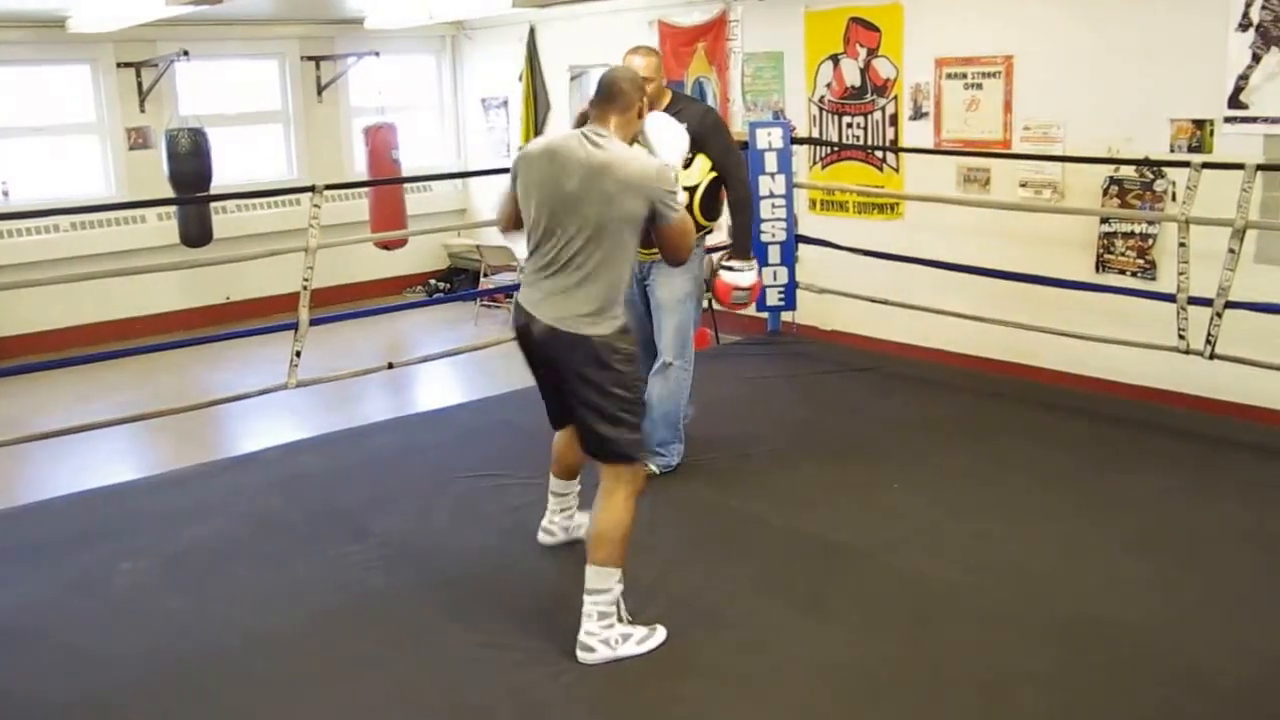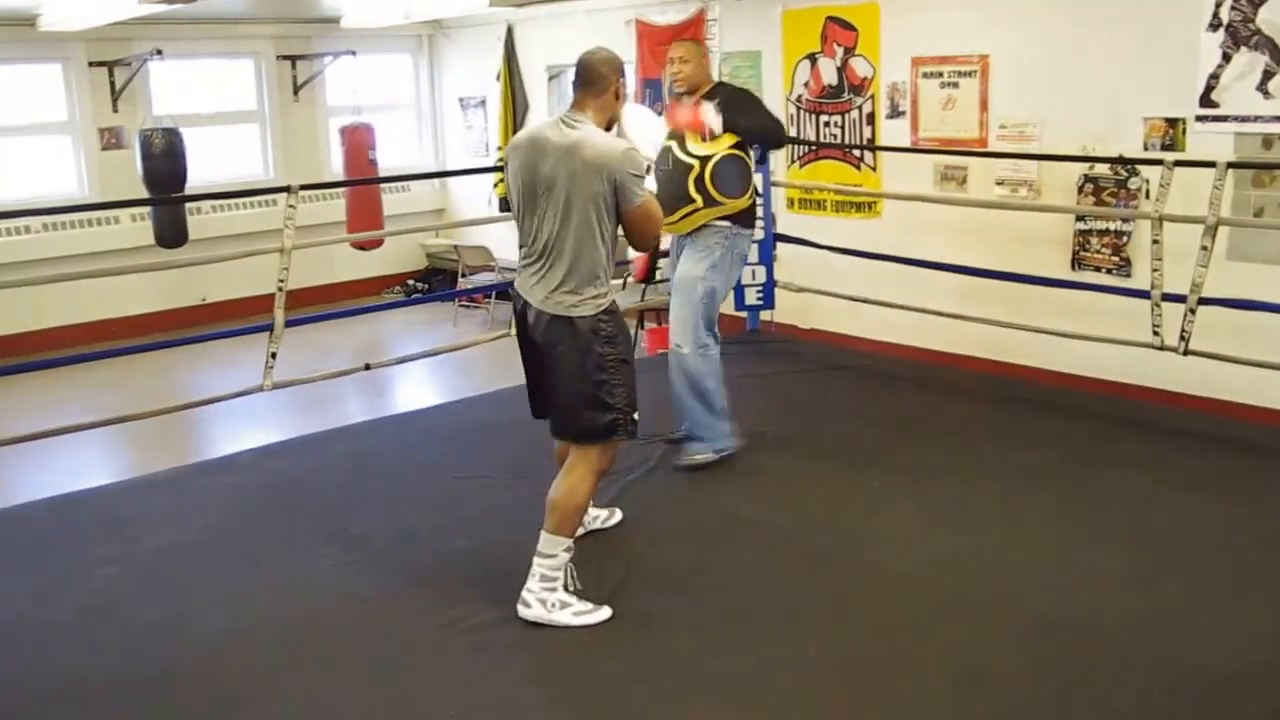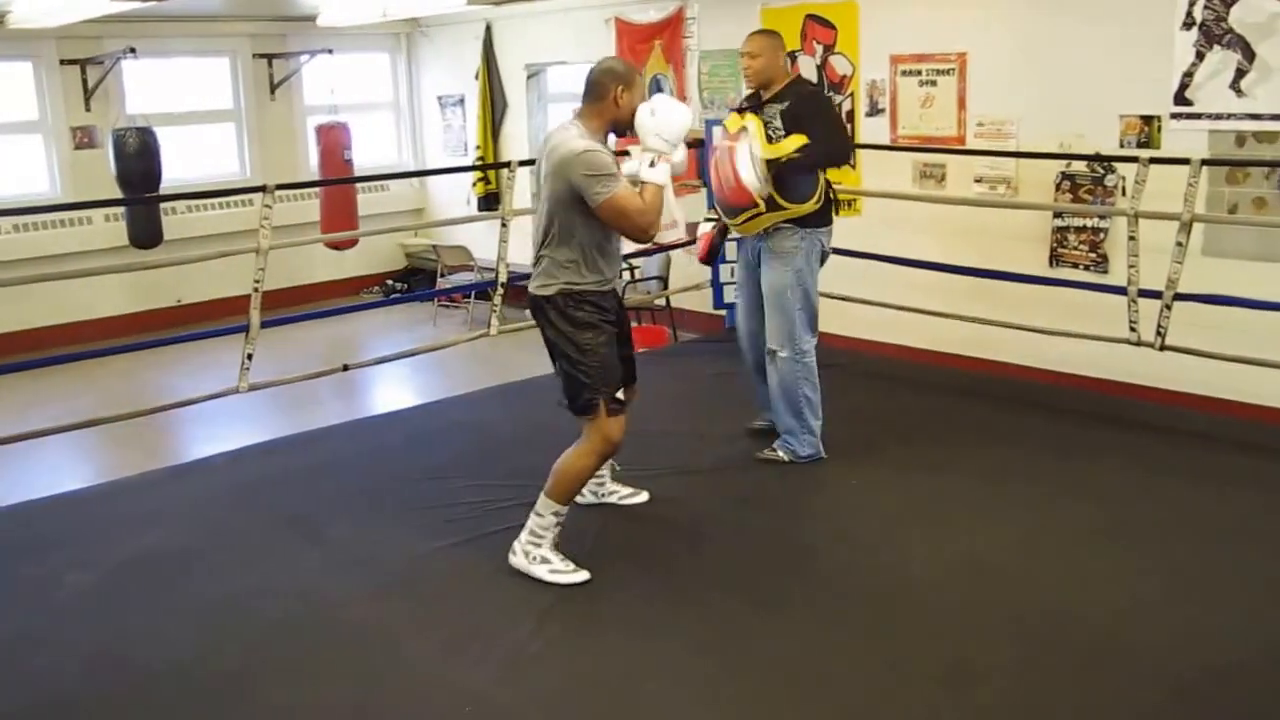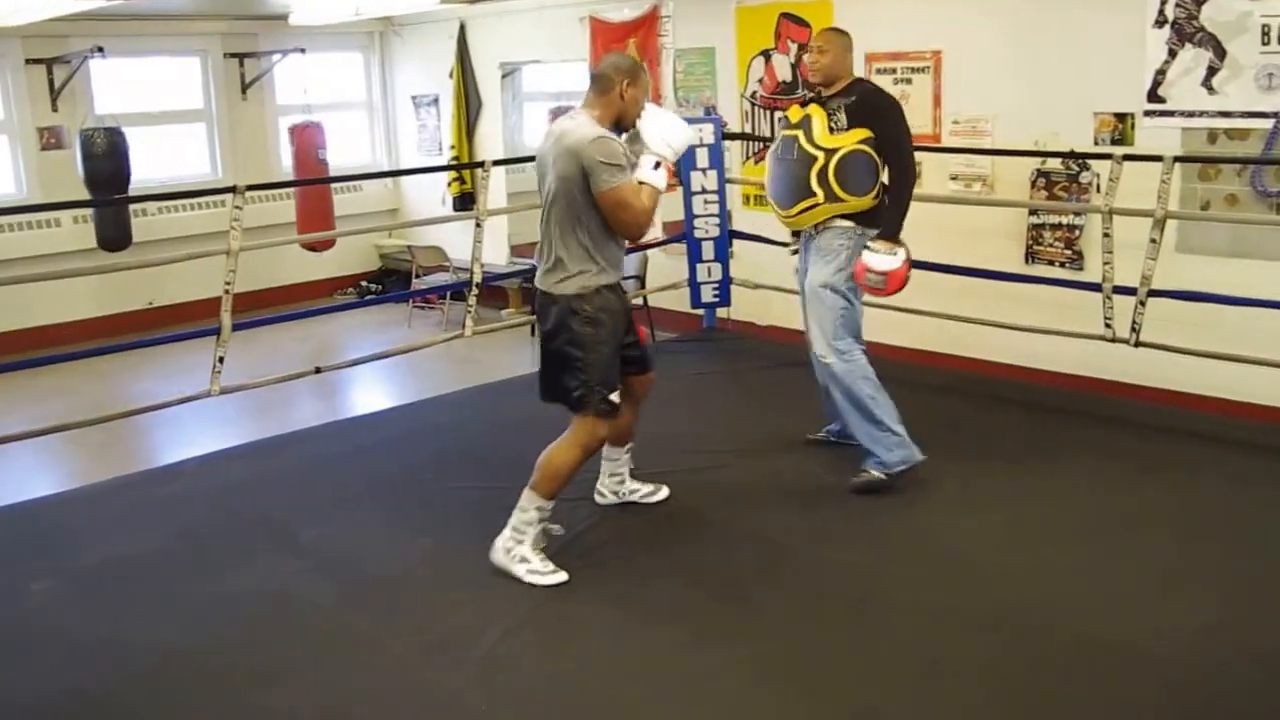
dt=0.7s
person 1, frame 1
left shoulder: (542, 154)
right shoulder: (648, 174)
left elbow: (509, 222)
right elbow: (681, 251)
left hip: (533, 319)
right hip: (589, 335)
left knee: (578, 417)
right knee: (624, 474)
left ankle: (560, 517)
right ankle: (601, 626)
person 1, frame 2
left shoulder: (524, 143)
right shoulder: (618, 155)
right elbow: (647, 237)
right wrist: (641, 169)
left hip: (531, 302)
right hip: (582, 316)
left knee: (571, 424)
right knee: (592, 451)
left ankle: (575, 513)
right ankle: (544, 588)
person 1, frame 3
left shoulder: (568, 137)
right shoulder: (585, 157)
right elbow: (642, 226)
left wrist: (649, 157)
right wrist: (656, 159)
left hip: (590, 291)
right hip: (570, 301)
left knee: (621, 390)
right knee: (606, 431)
left ankle: (596, 482)
right ankle: (532, 544)
person 1, frame 4
left shoulder: (561, 130)
right shoulder: (599, 143)
right elbow: (633, 225)
left wrist: (643, 160)
right wrist: (656, 162)
left hip: (592, 287)
right hip: (580, 297)
left knee: (636, 382)
right knee: (591, 426)
left ankle: (615, 481)
right ankle: (516, 539)
person 2, frame 1
left shoulder: (697, 119)
left elbow: (737, 181)
left wrist: (740, 251)
left knee: (671, 354)
right knee: (643, 349)
left ankle: (661, 450)
right ankle: (663, 417)
person 2, frame 2
left shoulder: (732, 100)
right shoulder: (675, 117)
left elbow: (774, 135)
left wrist: (719, 121)
left hip: (720, 234)
right hip: (685, 235)
left knee: (688, 336)
right knee: (693, 334)
left ankle: (711, 435)
right ankle: (704, 425)
person 2, frame 3
left shoulder: (807, 100)
right shoulder: (750, 106)
left elbow: (838, 152)
left wrist: (777, 164)
right wrist: (719, 222)
left hip: (795, 235)
right hip: (759, 234)
left knee: (787, 341)
right knee: (752, 329)
left ankle: (799, 441)
right ankle: (780, 412)
person 2, frame 4
left shoulder: (871, 102)
right shoulder: (810, 106)
left elbow: (903, 168)
left wrist: (887, 235)
right wrist: (800, 237)
left hip: (845, 235)
right hip: (816, 236)
left knee: (834, 346)
right knee: (830, 341)
left ankle: (891, 451)
right ankle: (845, 425)
